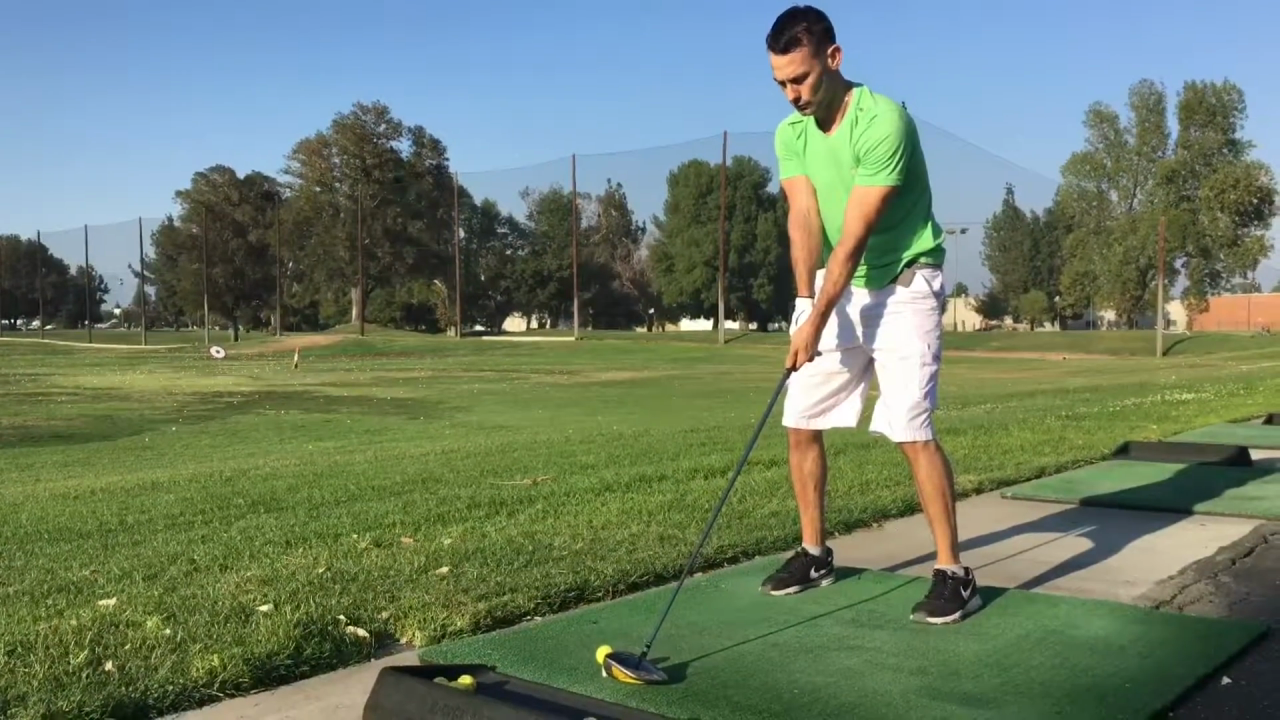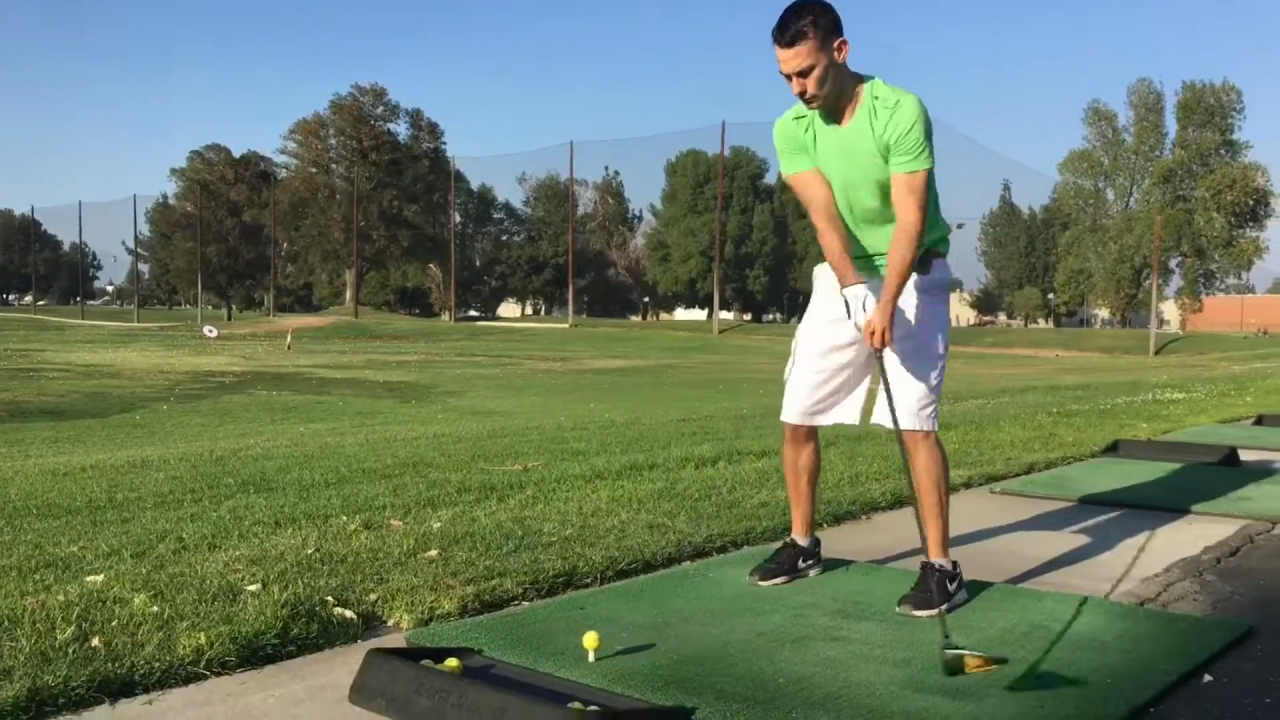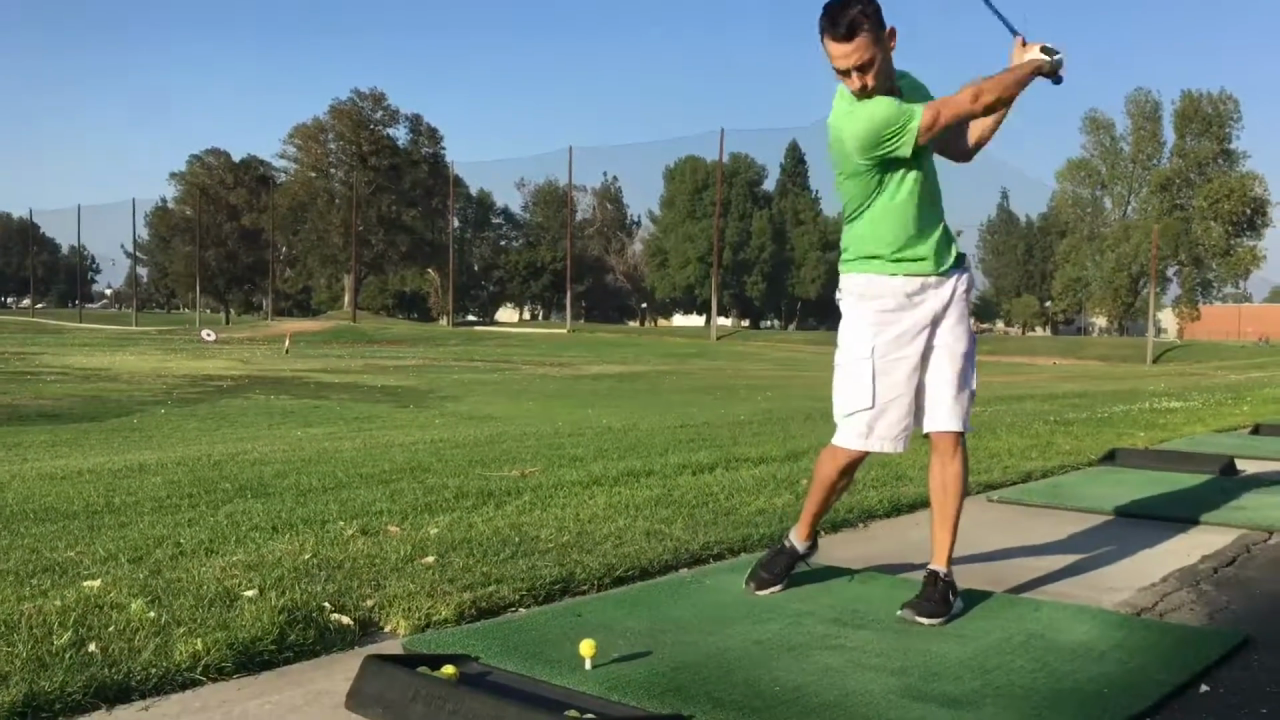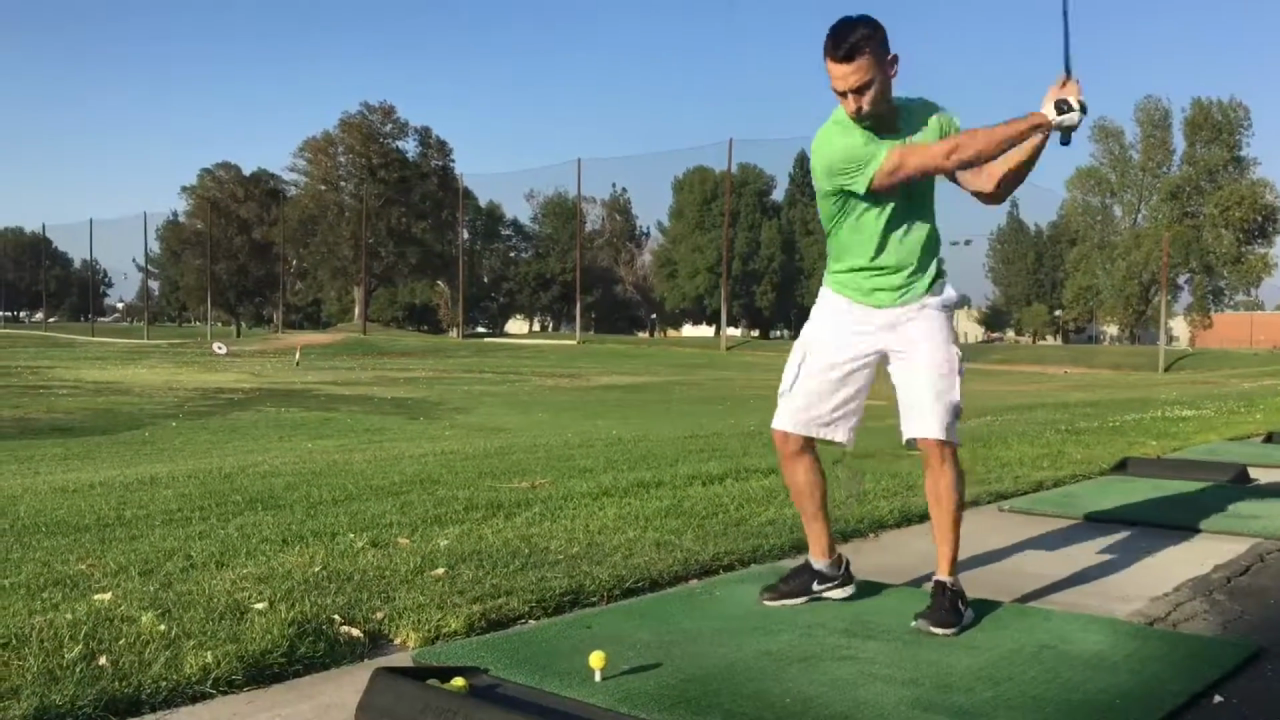
dt=0.5s
person 1, frame 1
left shoulder: (883, 122)
right shoulder: (790, 134)
left elbow: (854, 236)
right elbow: (804, 220)
left wrist: (815, 320)
right wrist: (805, 302)
left hip: (902, 288)
right hip: (835, 289)
left knee: (911, 429)
right knee: (801, 425)
left ankle: (953, 573)
right ankle: (814, 553)
person 1, frame 2
left shoulder: (901, 111)
right shoulder: (791, 130)
left elbow: (910, 217)
right elbow: (824, 217)
left wrist: (888, 302)
right wrist: (854, 294)
left hip: (911, 280)
right hip: (841, 281)
left knee: (914, 421)
right knee: (797, 420)
left ankle: (940, 566)
right ankle: (802, 543)
person 1, frame 3
left shoulder: (901, 94)
right shoulder: (858, 123)
left elbow: (960, 145)
right elbow: (966, 106)
left wrist: (1018, 77)
right wrist: (1031, 64)
left hip: (946, 283)
right hip: (882, 293)
left knee: (949, 433)
right knee: (856, 441)
left ankle: (940, 574)
right ankle: (798, 540)
person 1, frame 4
left shoulder: (928, 118)
right shoulder: (835, 146)
left elbow: (991, 185)
right elbow: (948, 155)
left wrist: (1040, 132)
right wrist: (1040, 119)
left hip: (917, 308)
right hip: (846, 308)
left knee: (935, 440)
right knee: (789, 434)
left ankle: (947, 583)
right ankle: (825, 564)
